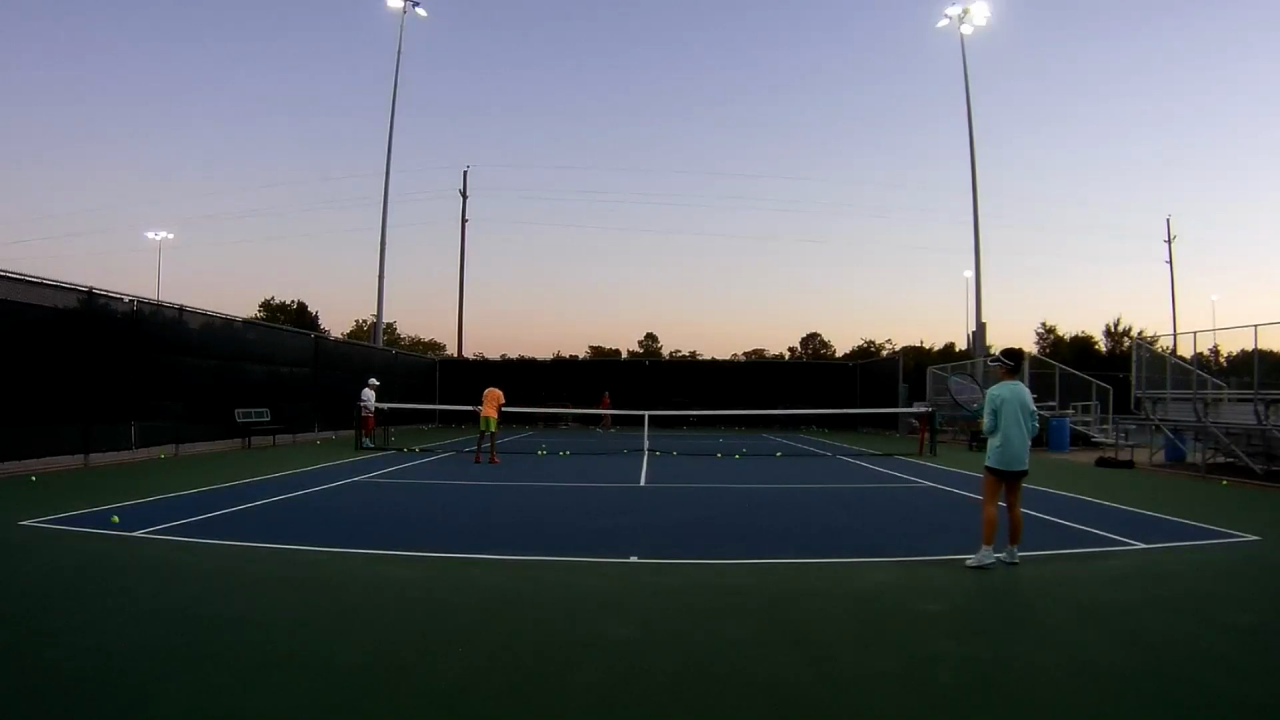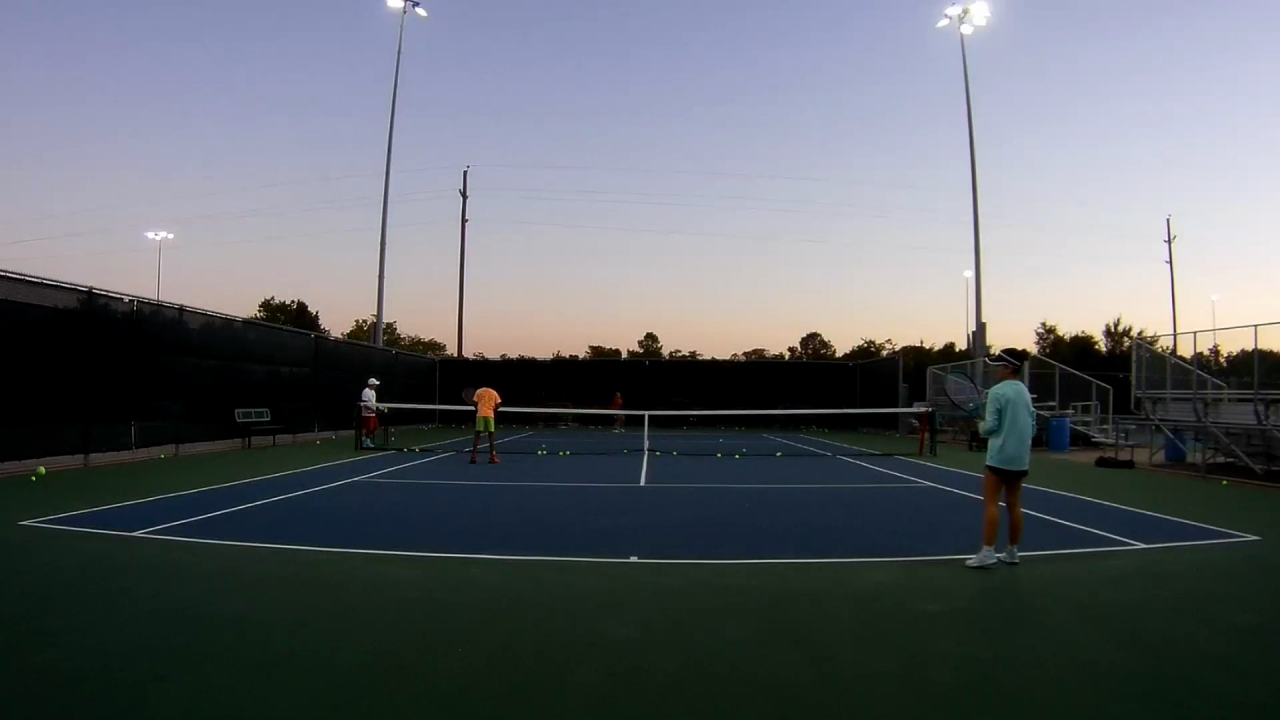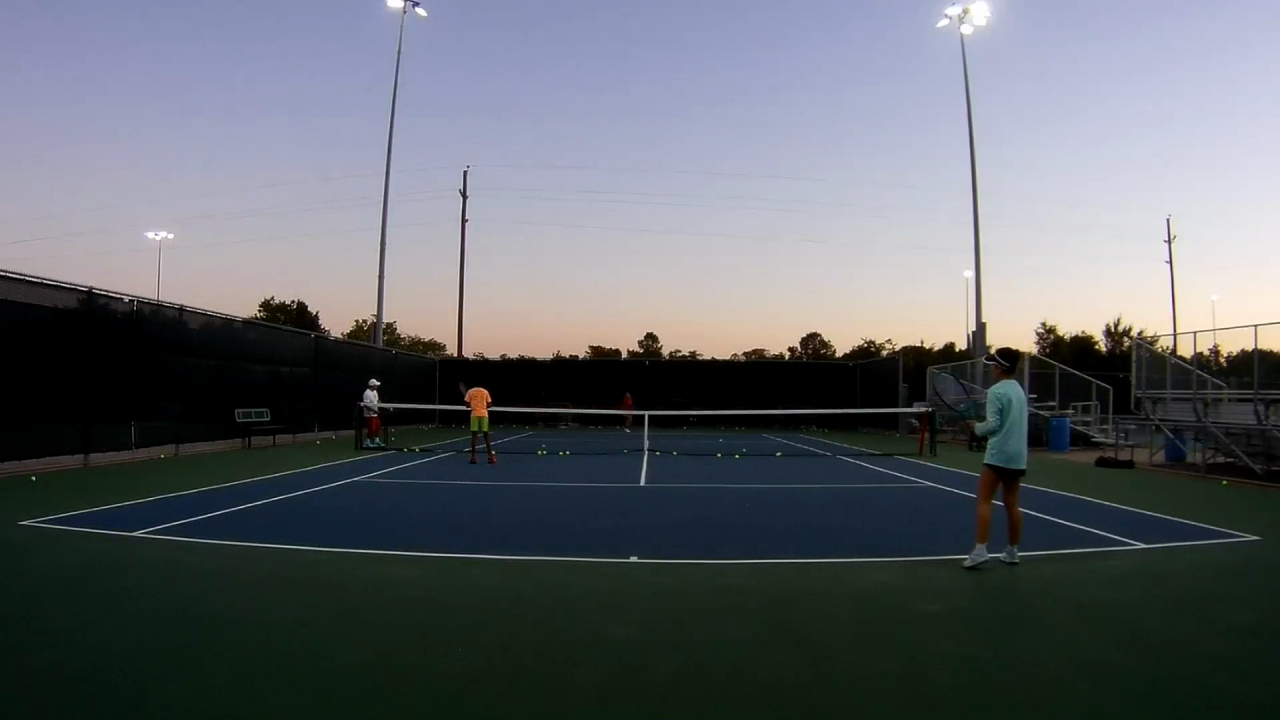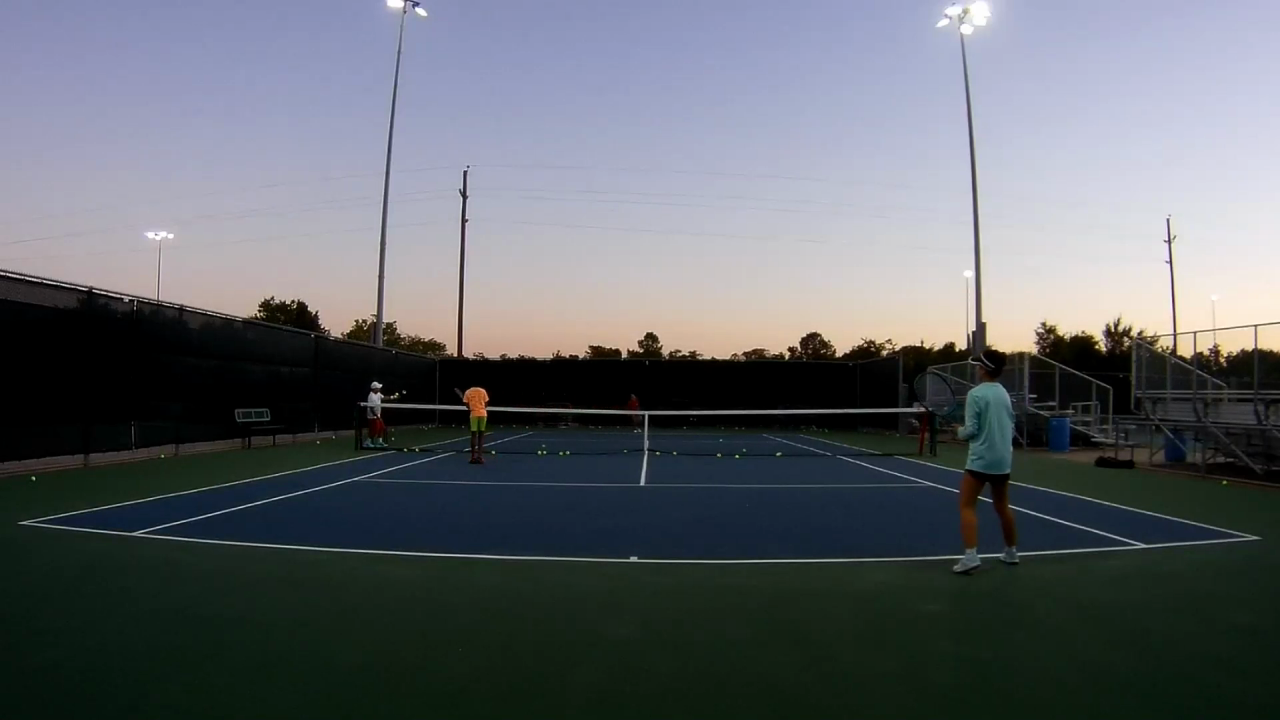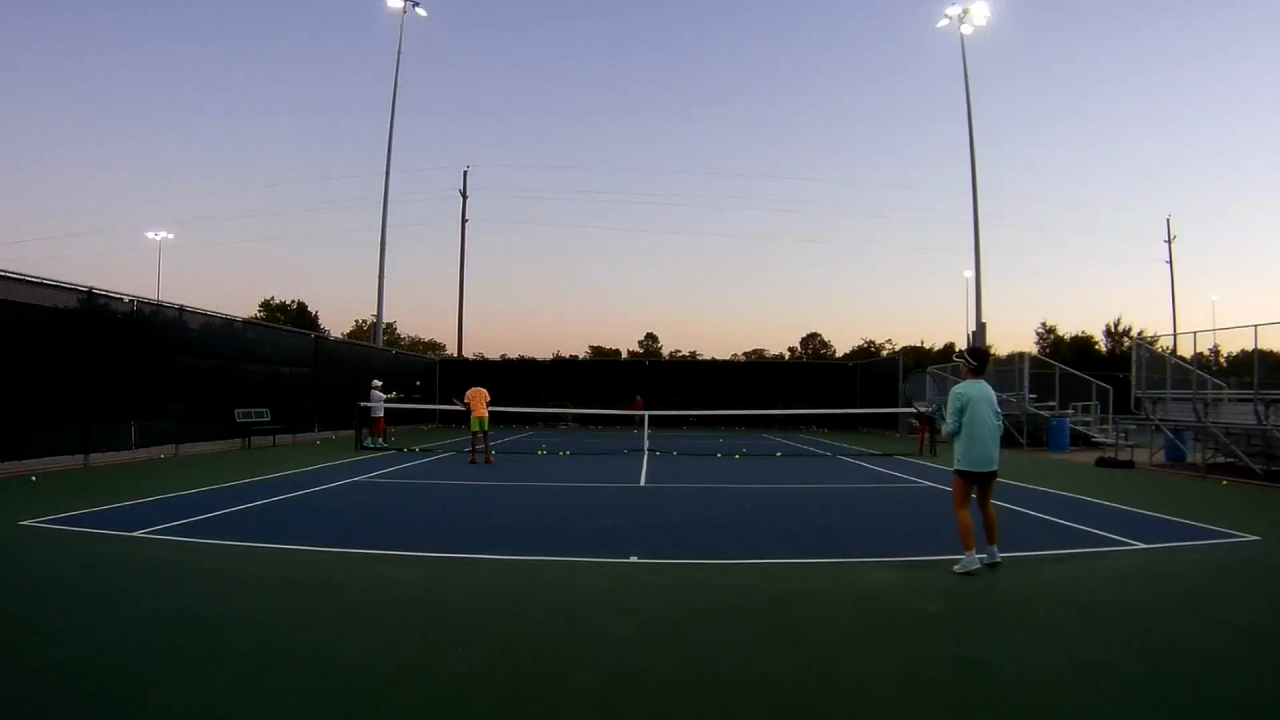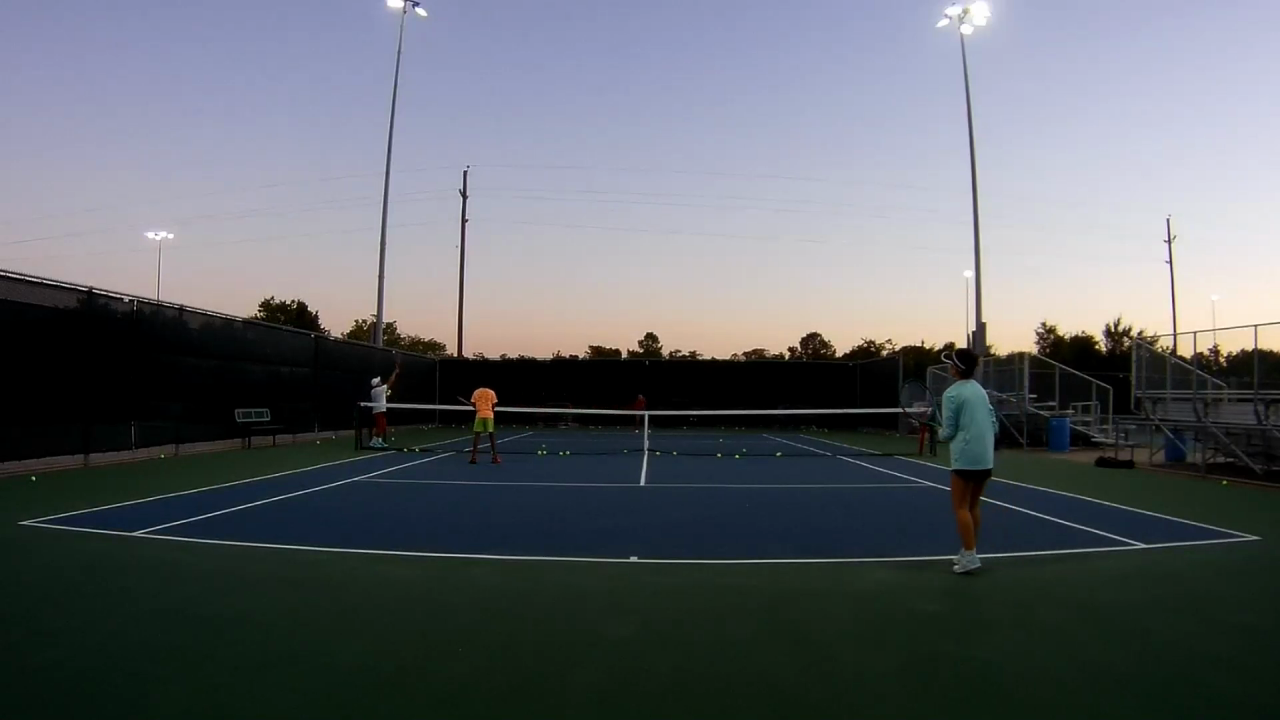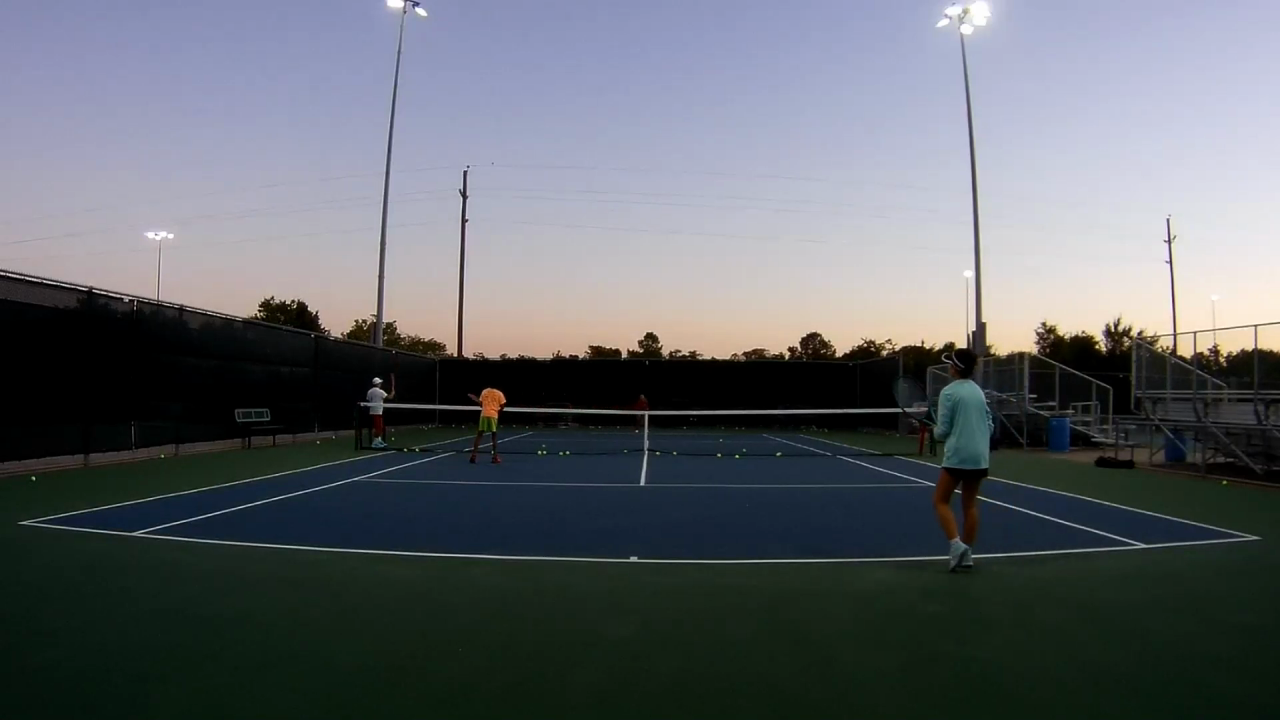
dt=0.3s
person 1, frame 1
left shoulder: (995, 392)
right shoulder: (1026, 393)
left elbow: (988, 426)
right elbow: (1035, 427)
left wrist: (983, 427)
left hip: (999, 456)
right hip: (1020, 457)
left knee: (990, 503)
right knee: (1014, 505)
left ankle: (986, 552)
right ankle: (1012, 551)
person 1, frame 2
left shoulder: (997, 391)
right shoulder: (1025, 392)
left elbow: (991, 425)
right elbow: (1032, 427)
left wrist: (980, 427)
left hip: (1000, 455)
right hip: (1020, 456)
left knee: (991, 503)
right knee: (1013, 504)
left ankle: (988, 552)
right ankle: (1012, 551)
person 1, frame 3
left shoulder: (996, 391)
right shoulder: (1019, 390)
left elbow: (993, 425)
left wrist: (977, 427)
left hip: (999, 454)
right hip: (1018, 455)
left knee: (984, 501)
right knee: (1011, 504)
left ankle: (980, 550)
right ankle: (1012, 552)
person 1, frame 4
left shoulder: (976, 394)
right shoulder: (1004, 394)
left elbow: (971, 430)
right elbow: (1010, 428)
left wrist: (959, 431)
left hip: (981, 459)
right hip: (1003, 459)
left knee: (966, 507)
right knee: (1002, 507)
left ankle: (971, 556)
right ankle: (1011, 551)
person 1, frame 5
left shoulder: (959, 391)
right shoulder: (990, 392)
left elbow: (952, 427)
right elbow: (999, 426)
left wrist: (944, 429)
left hip: (968, 458)
right hip: (990, 458)
left knee: (961, 507)
right knee: (986, 506)
left ankle: (970, 558)
right ankle: (992, 551)
person 1, frame 6
left shoulder: (952, 394)
right shoulder: (980, 390)
left elbow: (948, 432)
right elbow: (993, 423)
left wrist: (940, 433)
left hip: (965, 457)
right hip: (985, 457)
left knee: (961, 507)
right knee: (973, 506)
left ankle: (970, 557)
right ankle: (968, 552)
person 1, frame 7
left shoulder: (949, 392)
right shoulder: (978, 391)
left elbow: (943, 430)
right elbow: (989, 426)
left wrist: (936, 432)
left hip: (957, 456)
right hip: (980, 457)
left knee: (941, 502)
right knee: (970, 505)
left ankle: (957, 544)
right ankle: (966, 554)
